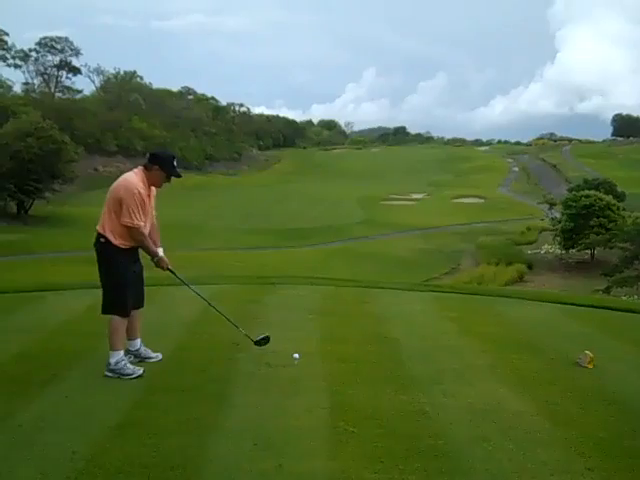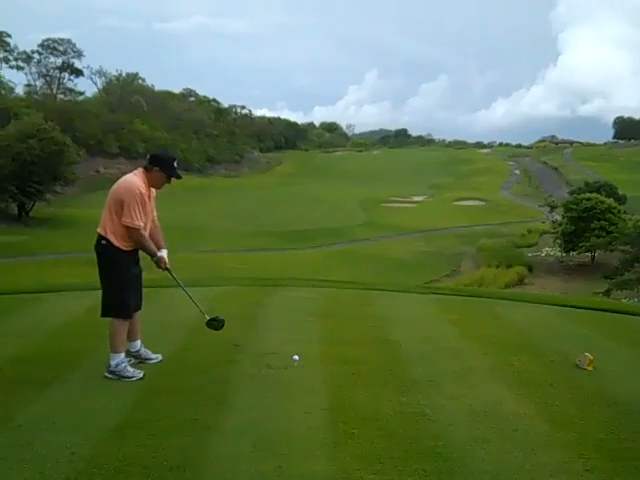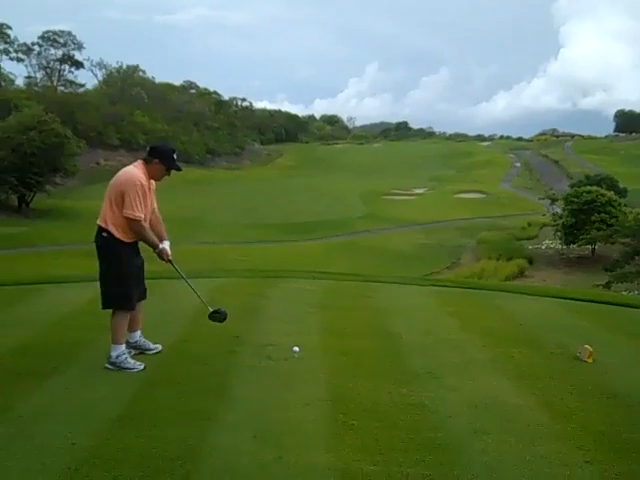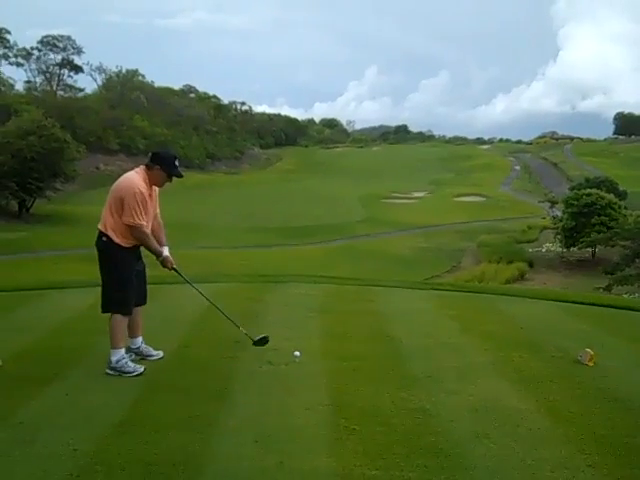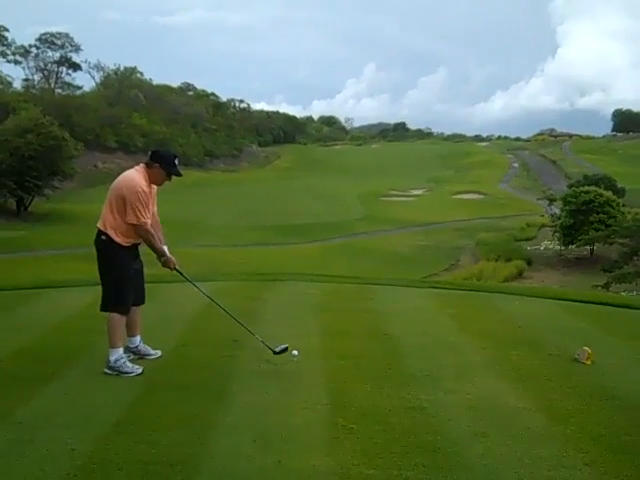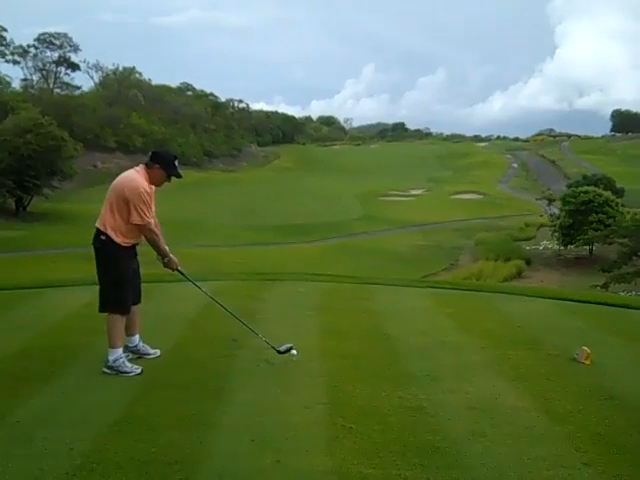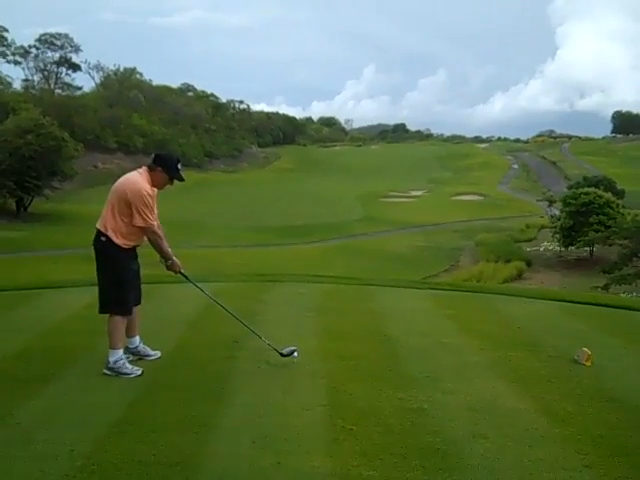
dt=0.2s
person 1, frame 1
left shoulder: (148, 185)
right shoulder: (133, 187)
left elbow: (150, 221)
right elbow: (136, 231)
left wrist: (159, 250)
right wrist: (155, 256)
left hip: (127, 247)
right hip: (113, 248)
left knee: (134, 301)
right knee: (120, 306)
left ankle: (135, 348)
right ankle: (115, 362)
person 1, frame 2
left shoulder: (147, 186)
right shoulder: (134, 188)
left elbow: (152, 222)
right elbow: (135, 231)
left wrist: (162, 250)
right wrist: (155, 255)
left hip: (126, 249)
right hip: (114, 250)
left knee: (133, 303)
right knee: (121, 308)
left ankle: (135, 349)
right ankle: (116, 364)
person 1, frame 3
left shoulder: (146, 178)
right shoulder: (135, 180)
left elbow: (152, 214)
right elbow: (136, 223)
left wrist: (165, 242)
right wrist: (157, 247)
left hip: (126, 241)
right hip: (114, 242)
left knee: (136, 294)
right knee: (123, 299)
left ankle: (134, 340)
right ankle: (117, 355)
person 1, frame 4
left shoulder: (150, 184)
right shoulder: (135, 187)
left elbow: (155, 219)
right elbow: (138, 230)
left wrist: (165, 248)
right wrist: (160, 255)
left hip: (129, 246)
right hip: (115, 246)
left knee: (137, 299)
right knee: (122, 304)
left ankle: (136, 346)
right ankle: (117, 360)
person 1, frame 5
left shoulder: (148, 182)
right shoulder: (136, 185)
left elbow: (153, 218)
right elbow: (143, 229)
left wrist: (164, 248)
right wrist: (162, 255)
left hip: (127, 244)
right hip: (113, 245)
left knee: (135, 298)
right knee: (119, 303)
left ankle: (134, 345)
right ankle: (115, 359)
person 1, frame 6
left shoulder: (144, 180)
right shoulder: (137, 186)
left elbow: (152, 220)
right elbow: (147, 229)
left wrist: (165, 249)
right wrist: (165, 256)
left hip: (124, 244)
right hip: (112, 245)
left knee: (132, 298)
right knee: (118, 303)
left ankle: (133, 344)
right ankle: (114, 359)
person 1, frame 7
left shoulder: (146, 182)
right shoulder: (140, 189)
left elbow: (154, 223)
right elbow: (151, 232)
left wrist: (168, 252)
right wrist: (169, 259)
left hip: (123, 245)
right hip: (112, 246)
left knee: (131, 299)
right knee: (119, 304)
left ankle: (133, 346)
right ankle: (114, 360)
